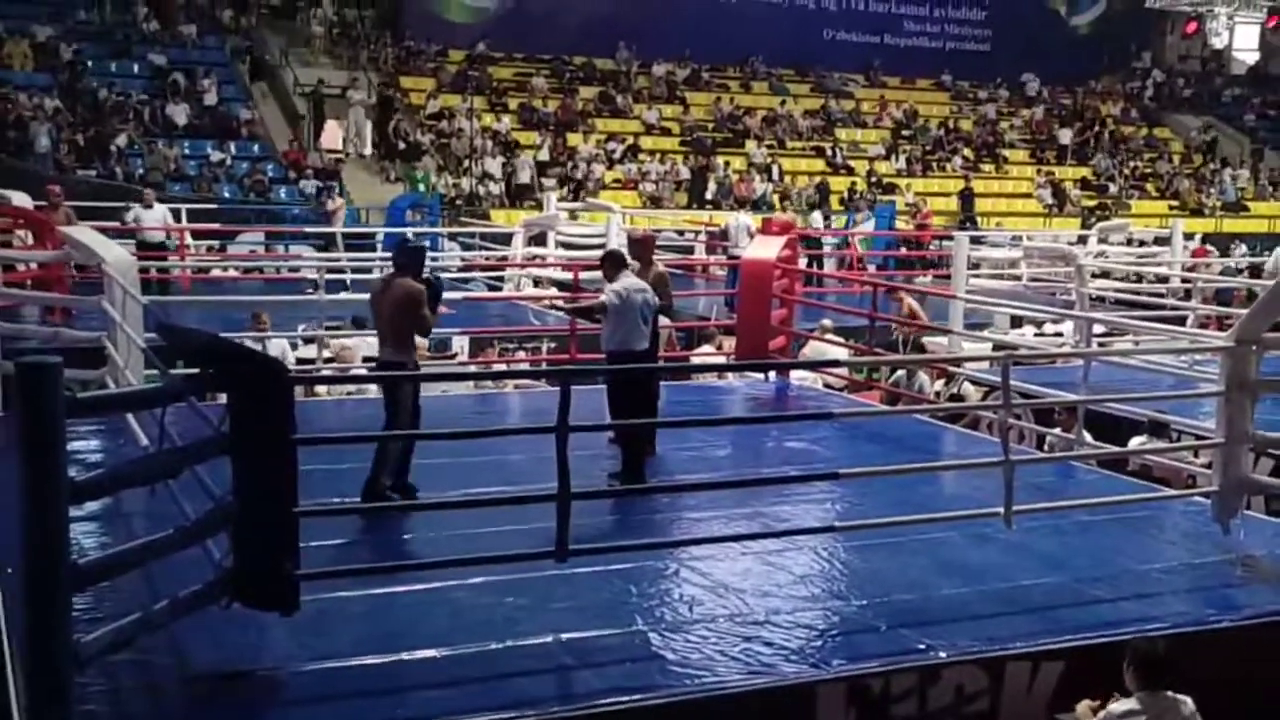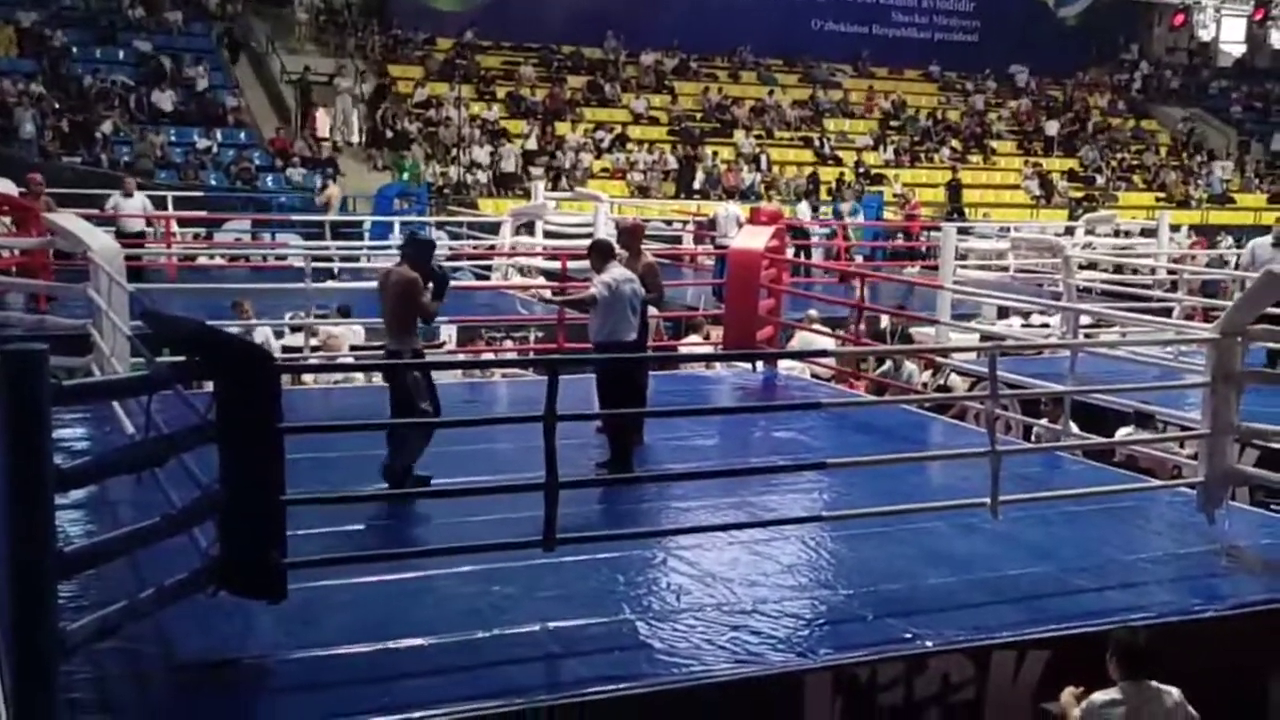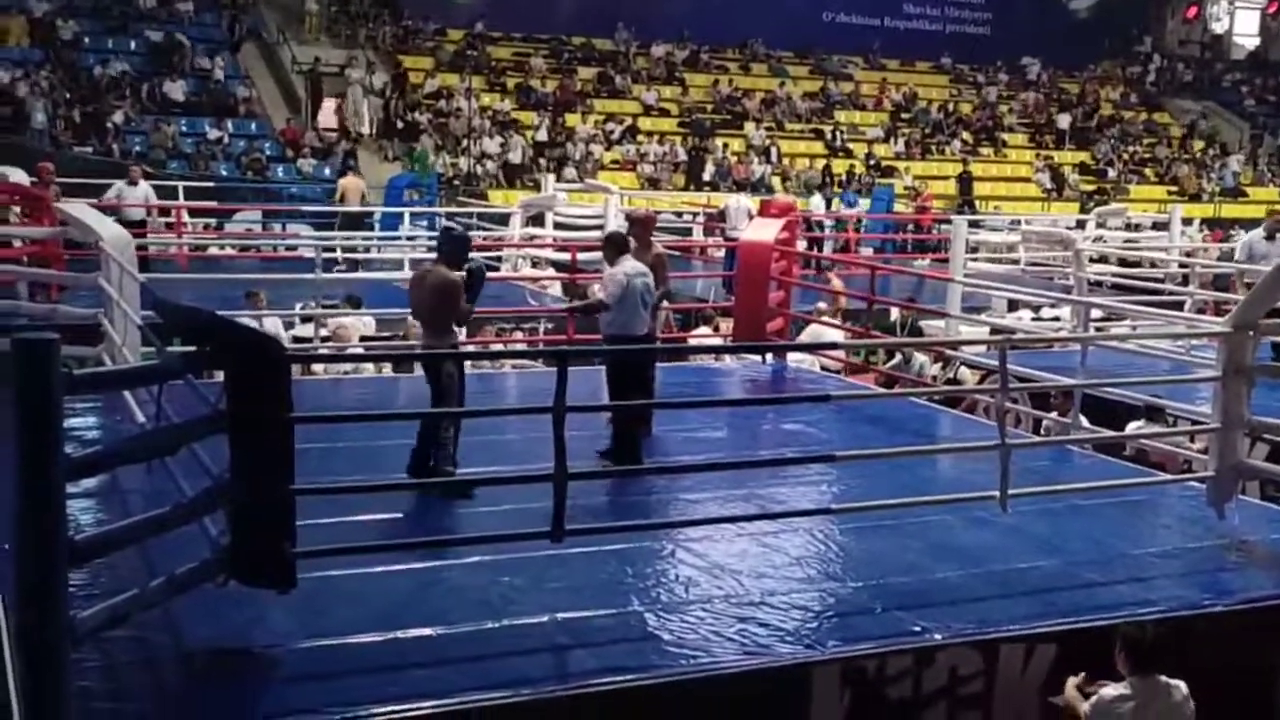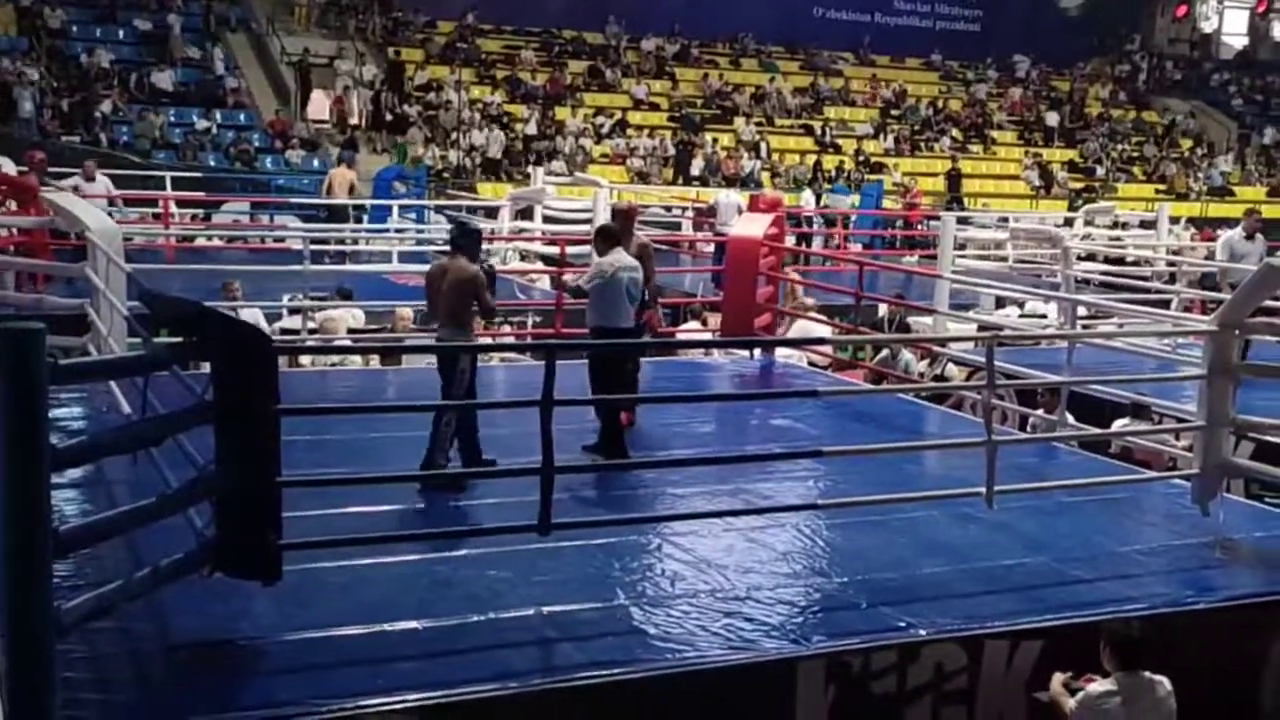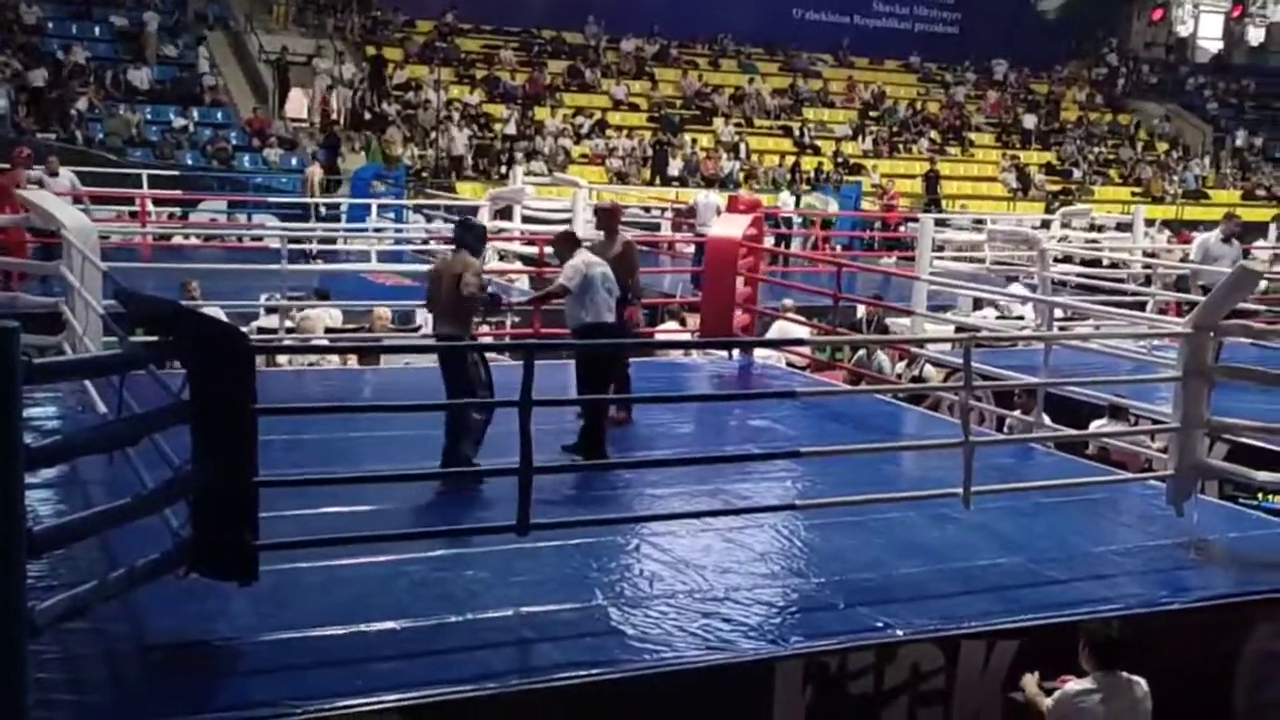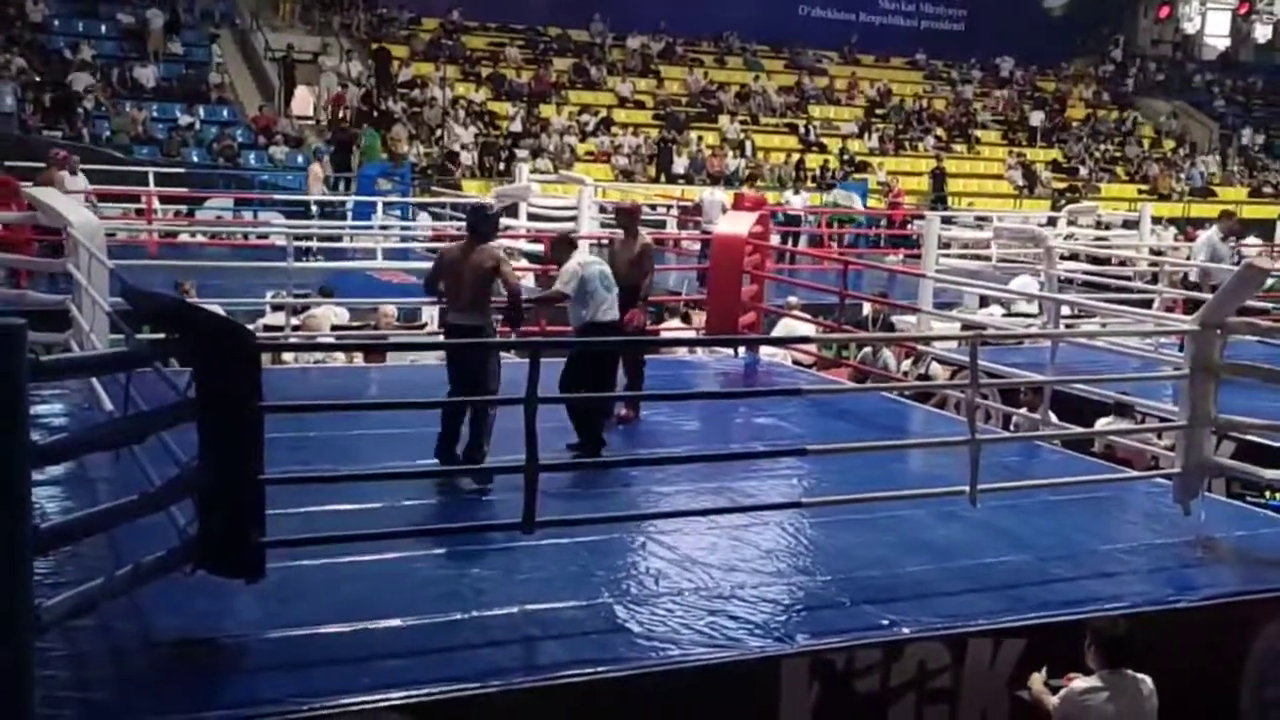
dt=0.4s
person 1, frame 1
left shoulder: (381, 286)
right shoulder: (415, 290)
right elbow: (425, 330)
right wrist: (433, 300)
left hip: (385, 361)
right hip: (403, 364)
left knee: (406, 423)
right knee: (398, 429)
left ankle: (398, 481)
right ankle: (376, 491)
person 1, frame 2
left shoulder: (389, 274)
right shoulder: (411, 278)
right elbow: (428, 315)
left wrist: (425, 285)
right wrist: (439, 290)
left hip: (393, 350)
right hip: (407, 352)
left knee: (402, 416)
right knee: (427, 413)
left ankle: (401, 472)
right ankle: (398, 469)
person 1, frame 3
left shoulder: (421, 273)
right shoulder: (451, 280)
right elbow: (461, 318)
right wrist: (473, 290)
left hip: (429, 346)
right hip: (444, 349)
left knee: (438, 408)
right knee: (449, 413)
left ankle: (420, 464)
right ankle: (445, 475)
person 1, frame 4
left shoulder: (435, 269)
right shoulder: (473, 273)
left elbow: (432, 309)
right elbow: (488, 312)
right wrist: (489, 287)
left hip: (443, 340)
right hip: (461, 343)
left knee: (465, 400)
right knee: (452, 405)
left ankle: (472, 457)
right ankle: (433, 468)
person 1, frame 5
left shoulder: (440, 265)
right shoulder: (470, 264)
left elbow: (431, 304)
right elbow: (468, 293)
right wrist: (489, 299)
left hip: (443, 336)
right hip: (460, 338)
left knee: (458, 398)
right knee: (482, 399)
left ankle: (455, 457)
right ankle: (461, 458)
person 1, frame 6
left shoulder: (449, 253)
right shoulder: (493, 255)
left elbow: (430, 286)
right elbow: (514, 288)
right wrist: (514, 312)
left hip: (453, 327)
right hip: (479, 329)
left knee: (458, 390)
right knee: (484, 396)
left ankle: (446, 450)
right ankle: (474, 460)
person 2, frame 1
left shoulder: (618, 288)
right shoulder: (644, 287)
left elbow: (599, 306)
right elbow: (656, 306)
left wrist: (565, 308)
left hip: (622, 359)
right hip: (642, 355)
left knee: (624, 418)
right knee: (638, 414)
left ankle: (633, 474)
right ankle: (633, 469)
person 2, frame 2
left shoulder: (607, 279)
right shoulder: (631, 277)
left elbow: (589, 298)
right elbow: (642, 298)
left wrist: (555, 300)
left hip: (611, 349)
right hip: (629, 346)
left knee: (612, 408)
right knee: (625, 405)
left ankle: (621, 464)
right ankle: (620, 459)
person 2, frame 3
left shoulder: (617, 273)
right shoulder: (644, 270)
left elbow: (600, 304)
right elbow: (651, 301)
left wrist: (568, 308)
left hip: (622, 343)
right hip: (641, 340)
left knee: (622, 401)
right knee: (631, 399)
left ankle: (630, 457)
right ankle: (619, 449)
person 2, frame 4
left shoulder: (604, 265)
right shoulder: (635, 265)
left elbow: (579, 291)
left wrist: (567, 283)
left hip: (606, 335)
right hip: (627, 333)
left knee: (604, 394)
right knee: (614, 391)
left ankle: (616, 451)
right ankle: (607, 443)
person 2, frame 5
left shoulder: (577, 264)
right shoulder: (600, 263)
left elbow: (558, 291)
right elbow: (614, 295)
left wrist: (524, 302)
left hip: (592, 333)
right hip: (608, 329)
left knee: (590, 393)
right knee: (597, 391)
left ankle: (596, 451)
right ankle: (587, 442)
person 2, frame 6
left shoulder: (573, 265)
right shoulder: (598, 262)
left elbow: (557, 295)
right elbow: (612, 292)
left hip: (594, 331)
right hip: (612, 328)
left knee: (570, 386)
right knee: (601, 389)
left ankle: (591, 442)
right ankle: (592, 440)
person 3, frame 1
left shoulder: (659, 274)
right shoulder: (635, 268)
left elbow: (668, 305)
left hip: (648, 333)
left knee: (649, 387)
left ankle: (648, 441)
person 3, frame 2
left shoulder: (648, 264)
right shoulder: (624, 258)
left elbow: (659, 296)
left hip: (638, 323)
left knee: (637, 376)
left ankle: (636, 430)
person 3, frame 3
left shoulder: (657, 254)
right shoulder: (632, 249)
left elbow: (664, 289)
left wrist: (651, 306)
left knee: (645, 369)
left ankle: (644, 421)
person 3, frame 4
left shoulder: (642, 245)
left elbow: (651, 278)
left wrist: (652, 306)
left hip: (635, 305)
left knee: (629, 359)
left ankle: (628, 410)
right ankle: (619, 404)
person 3, frame 5
left shoulder: (626, 243)
right shoulder: (598, 245)
left elbow: (635, 275)
left wrist: (635, 302)
left hip: (620, 302)
left knee: (618, 357)
left ankle: (624, 407)
person 3, frame 6
left shoulder: (644, 244)
right shoulder: (616, 242)
left elbow: (649, 277)
left wrist: (641, 304)
left hip: (633, 301)
right hip: (615, 299)
left knee: (632, 356)
left ankle: (632, 405)
